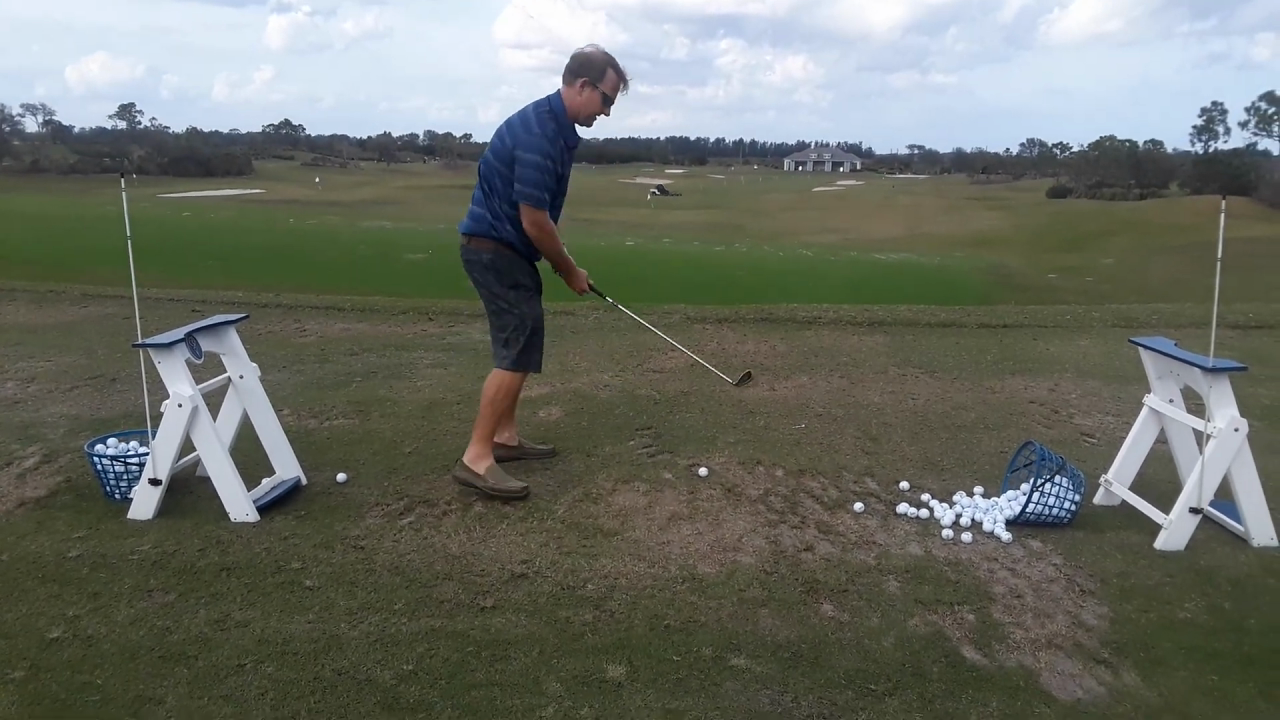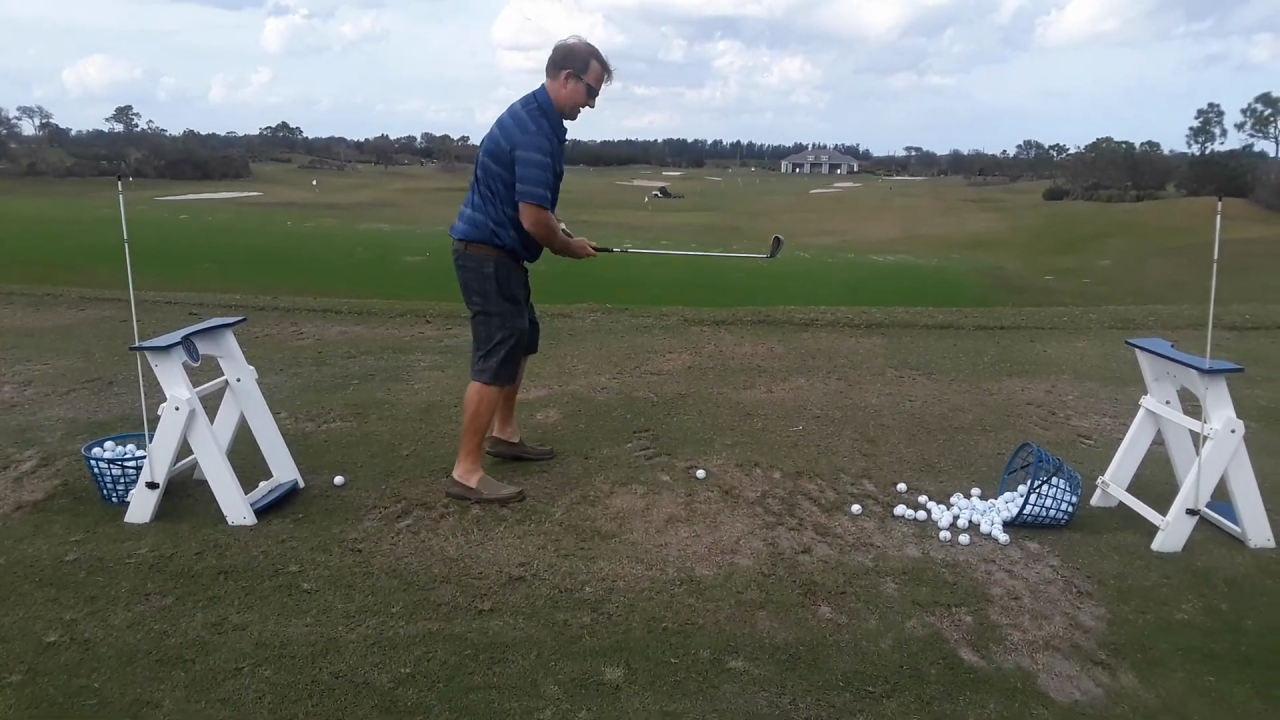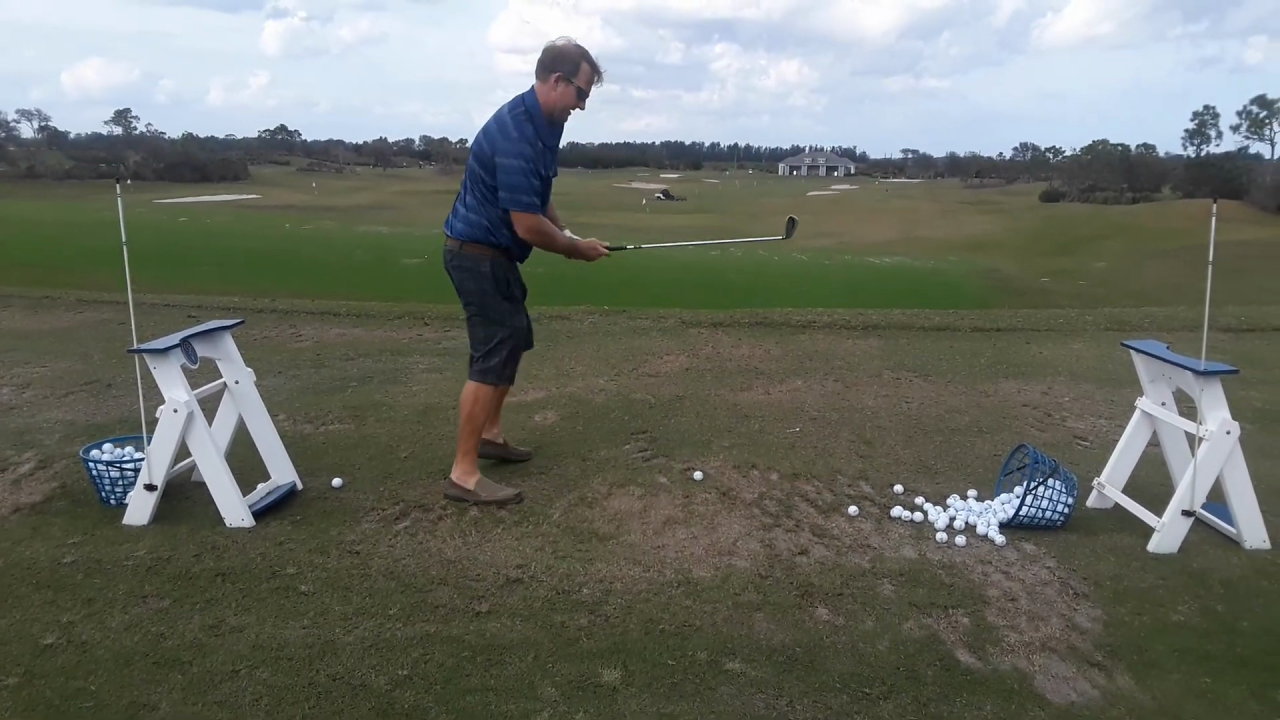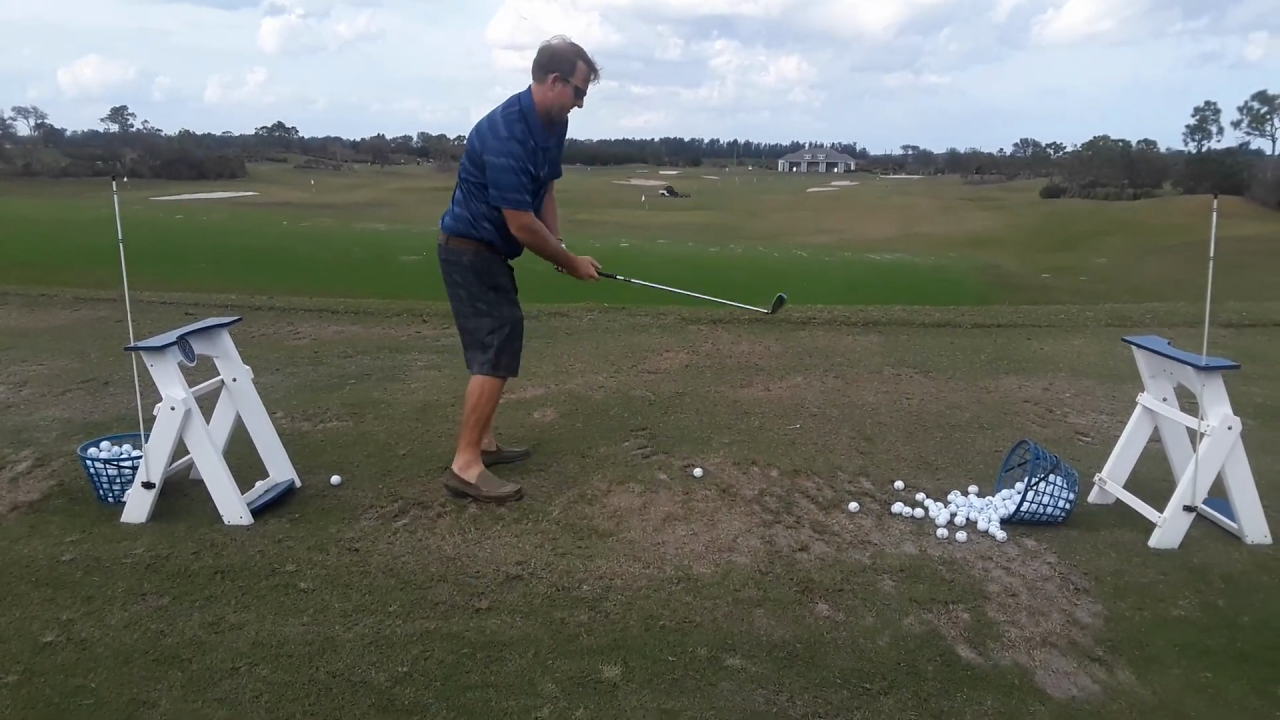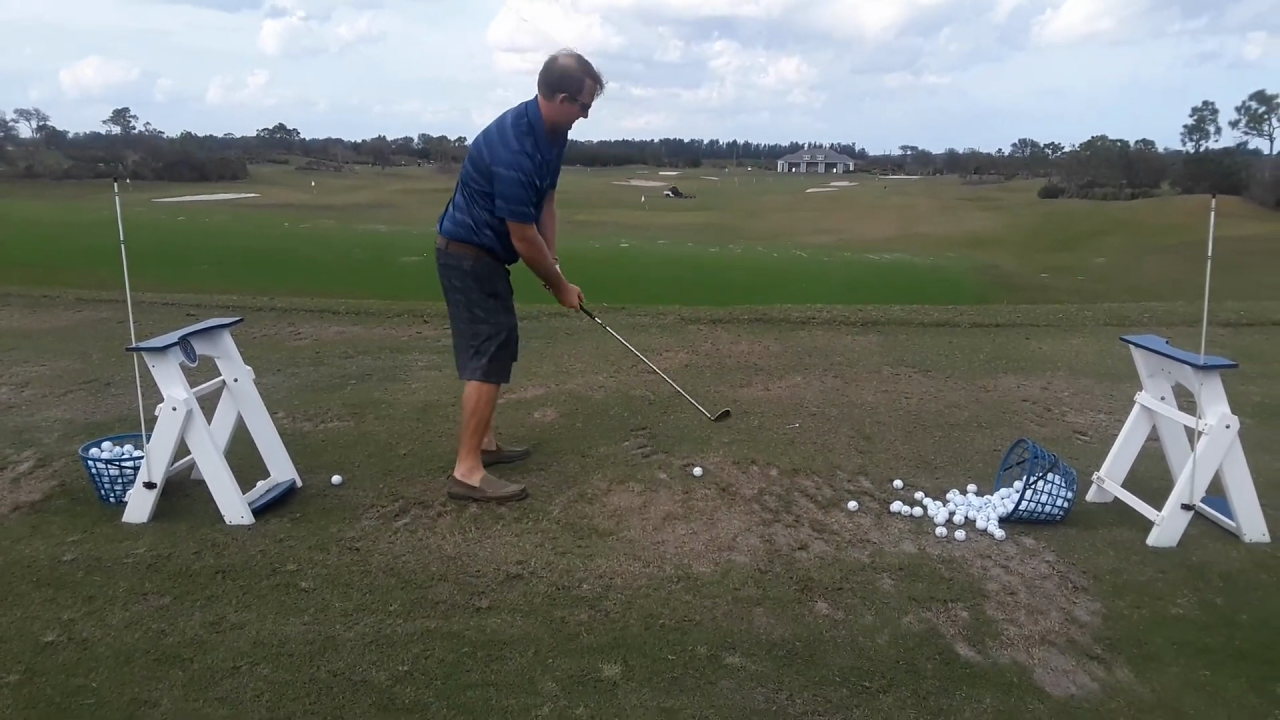
dt=0.2s
person 1, frame 1
left shoulder: (558, 125)
right shoulder: (538, 134)
right elbow: (535, 223)
left wrist: (561, 261)
right wrist: (570, 272)
left hip: (507, 247)
right hip: (493, 249)
left knee: (519, 343)
right knee: (519, 349)
left ankle: (504, 436)
right ankle: (476, 458)
person 1, frame 2
left shoulder: (539, 117)
right shoulder: (533, 131)
right elbow: (533, 219)
left wrist: (562, 235)
right wrist: (571, 247)
left hip: (494, 251)
right hip: (488, 255)
left knee: (519, 342)
right knee: (496, 359)
left ankle: (504, 433)
right ankle: (465, 471)
person 1, frame 3
left shoulder: (540, 122)
right shoulder: (516, 135)
left elbow: (533, 200)
right elbow: (527, 225)
left wrist: (564, 231)
right wrist: (577, 249)
left hip: (487, 251)
right hip: (480, 255)
left knee: (512, 342)
right knee: (491, 360)
left ankle: (489, 435)
right ankle: (463, 473)
person 1, frame 4
left shoulder: (551, 124)
right shoulder: (506, 135)
left elbow: (544, 191)
right elbow: (521, 224)
left wrist: (559, 246)
right wrist: (569, 262)
left hip: (487, 250)
right hip: (470, 250)
left knee: (498, 346)
right knee: (494, 352)
left ankle: (481, 442)
right ankle: (465, 465)
person 1, frame 5
left shoulder: (551, 132)
right shoulder: (513, 149)
left elbow: (545, 201)
right elbow: (524, 238)
left wrist: (554, 265)
right wrist: (560, 286)
left hip: (483, 253)
right hip: (468, 255)
left knee: (494, 350)
right knee: (487, 358)
left ankle: (482, 442)
right ankle: (467, 471)
